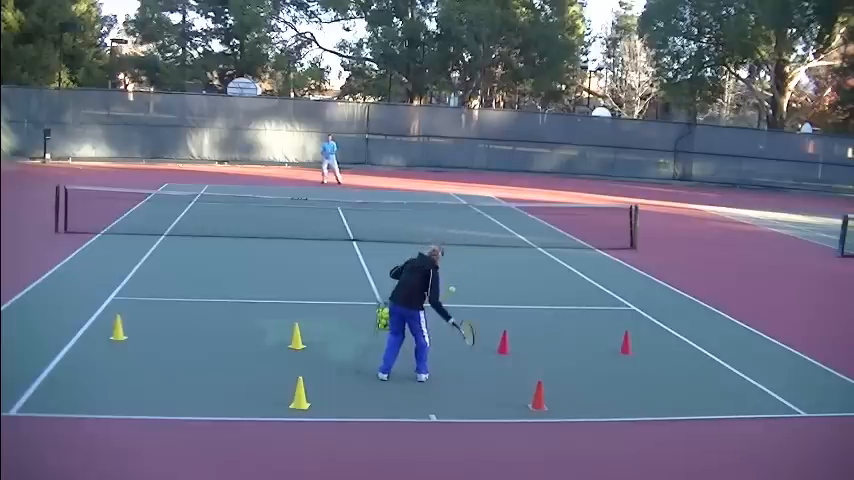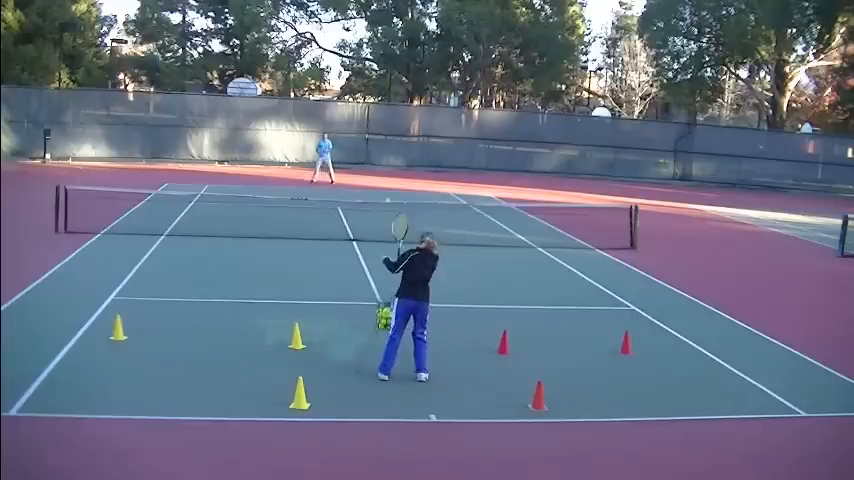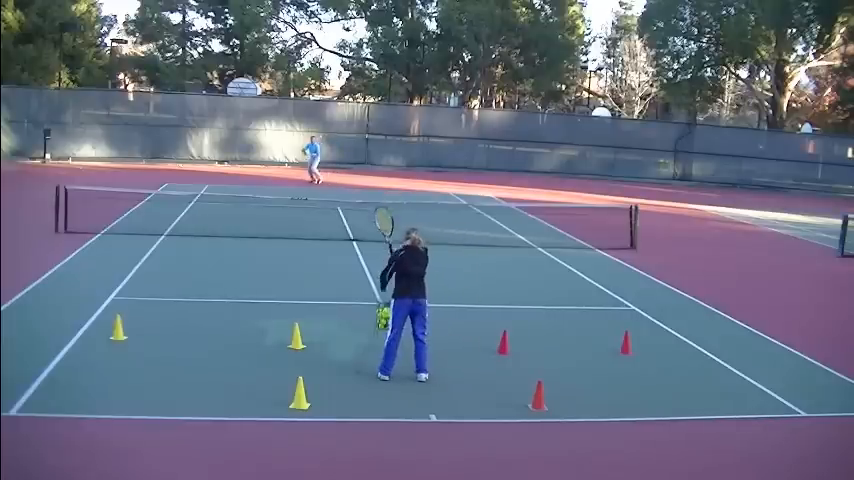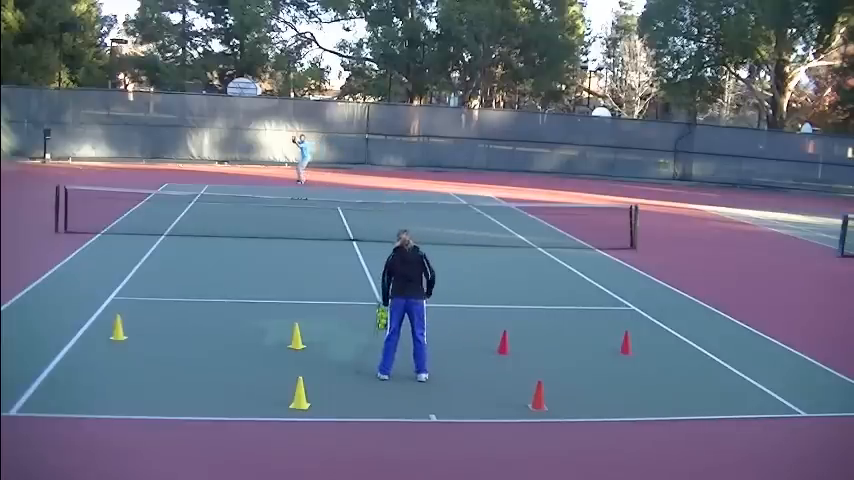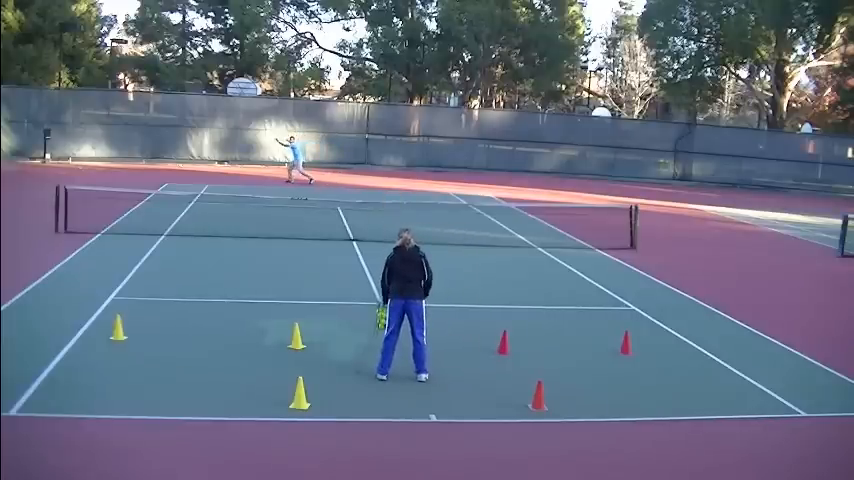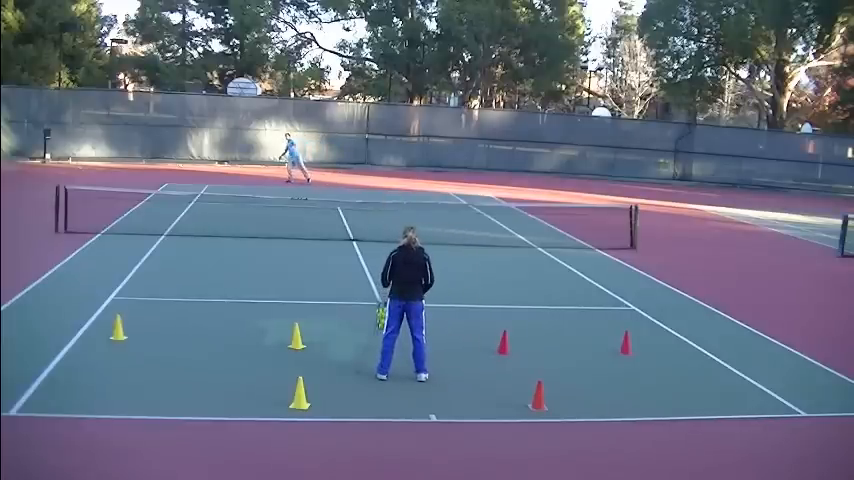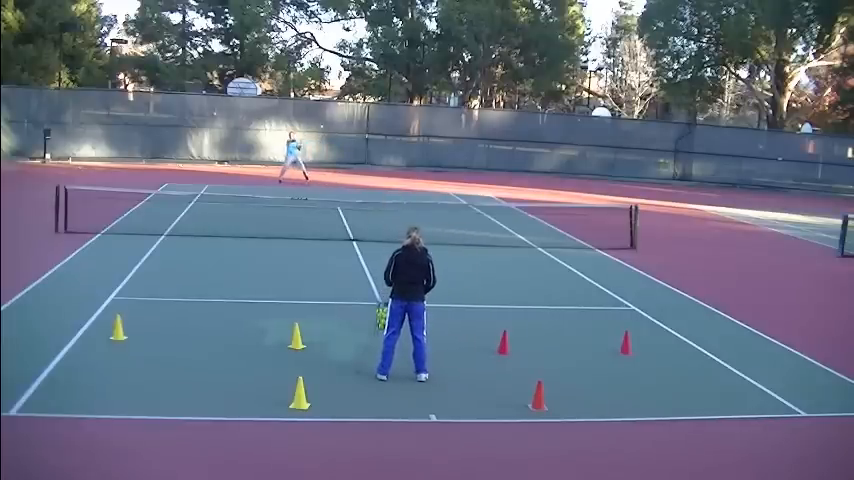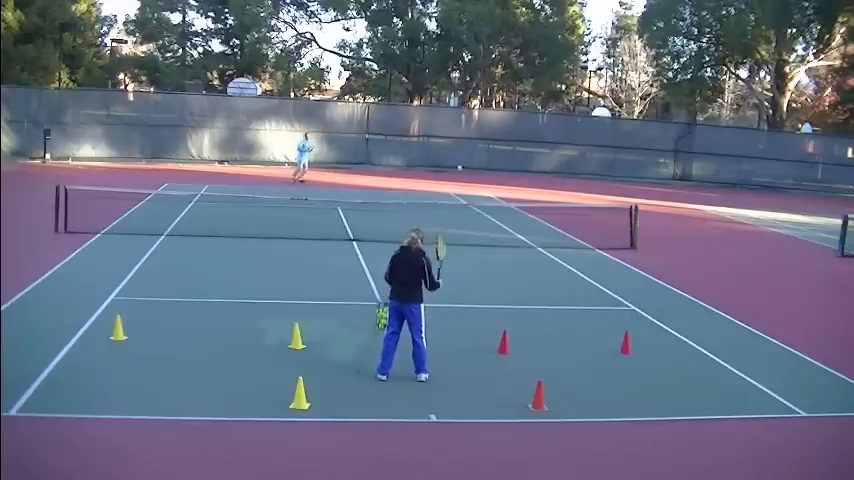
dt=0.4s
person 1, frame 1
left shoulder: (412, 261)
right shoulder: (432, 271)
left elbow: (393, 274)
right elbow: (433, 300)
right wrist: (448, 318)
left hip: (395, 302)
right hip: (413, 307)
left knee: (395, 336)
right knee: (422, 339)
left ankle: (384, 371)
right ankle: (422, 372)
person 1, frame 2
left shoulder: (412, 254)
right shoulder: (433, 261)
left elbow: (395, 268)
left wrist: (386, 260)
left hip: (404, 299)
right hip: (423, 301)
left knee: (395, 334)
right knee: (420, 336)
left ankle: (384, 372)
right ankle: (421, 372)
person 1, frame 3
left shoulder: (399, 254)
right shoulder: (424, 255)
left elbow: (386, 275)
left wrist: (383, 285)
left hip: (401, 299)
right hip: (420, 299)
left knee: (393, 335)
right knee: (420, 336)
left ankle: (385, 372)
right ankle: (422, 372)
person 1, frame 4
left shoulder: (392, 257)
right shoulder: (420, 255)
left elbow: (385, 281)
right elbow: (431, 276)
left wrist: (385, 301)
right wrist: (428, 293)
left hip: (397, 299)
right hip: (417, 299)
left knee: (392, 335)
right knee: (419, 335)
left ankle: (384, 371)
right ankle: (422, 372)
person 1, frame 5
left shoulder: (392, 256)
right shoulder: (420, 255)
left elbow: (385, 281)
right elbow: (428, 277)
left wrist: (385, 299)
right wrist: (425, 294)
left hip: (396, 299)
right hip: (415, 299)
left knee: (390, 335)
right knee: (419, 336)
left ankle: (382, 371)
right ankle: (421, 372)
person 1, frame 6
left shoulder: (395, 254)
right shoulder: (423, 256)
left elbow: (385, 277)
right elbow: (430, 280)
left wrist: (388, 286)
left hip: (396, 299)
right hip: (415, 300)
left knee: (390, 335)
right knee: (418, 336)
left ankle: (383, 371)
right ankle: (421, 372)
person 1, frame 7
left shoulder: (398, 254)
right shoulder: (426, 257)
left elbow: (388, 277)
right elbow: (431, 282)
left hip: (398, 299)
right hip: (417, 301)
left knee: (391, 335)
right knee: (419, 336)
left ankle: (383, 371)
right ankle: (421, 372)
person 1, frame 8
left shoulder: (397, 255)
right shoulder: (423, 259)
left elbow: (388, 278)
right elbow: (431, 285)
right wrist: (438, 283)
left hip: (396, 300)
right hip: (414, 303)
left knee: (391, 336)
right knee: (418, 337)
left ankle: (383, 371)
right ankle: (421, 372)
